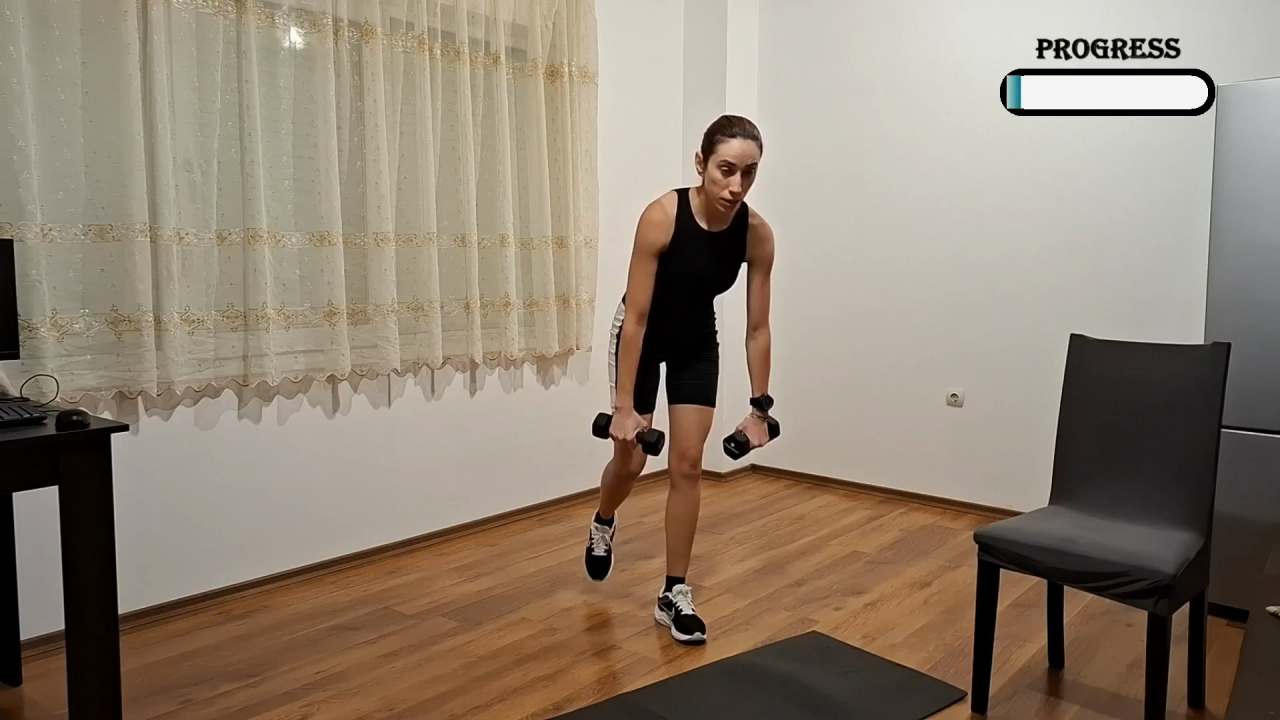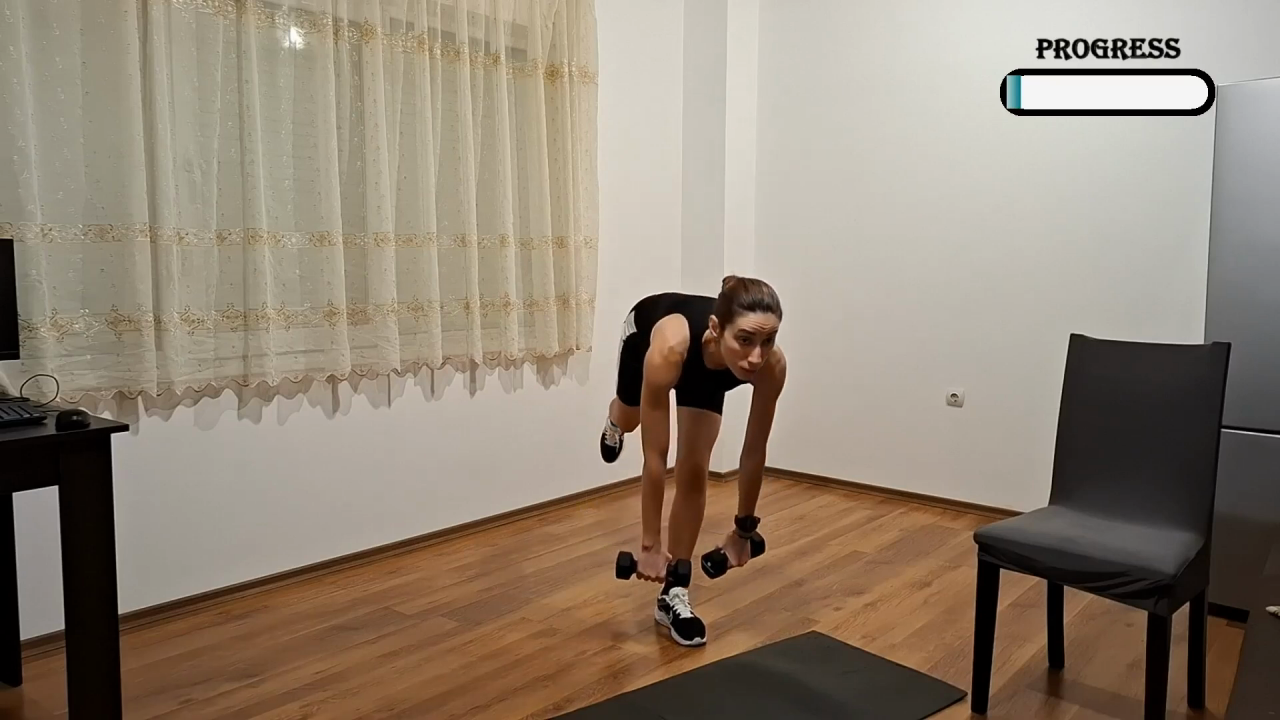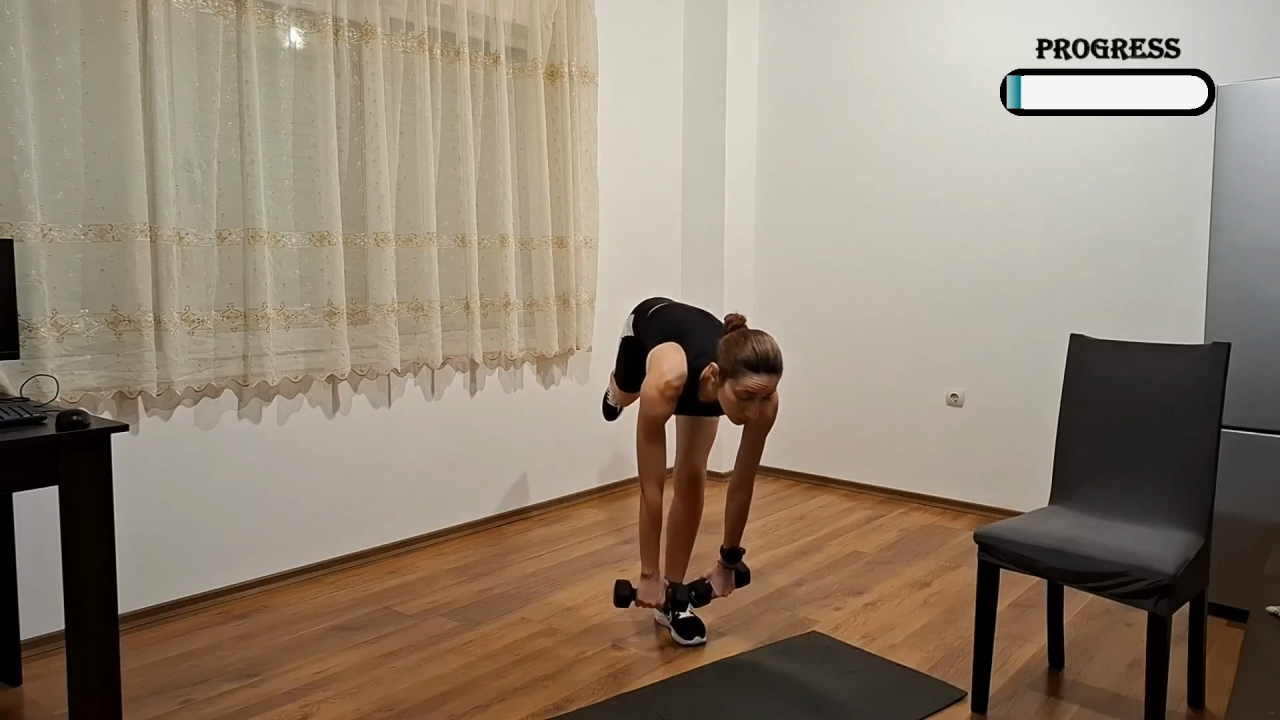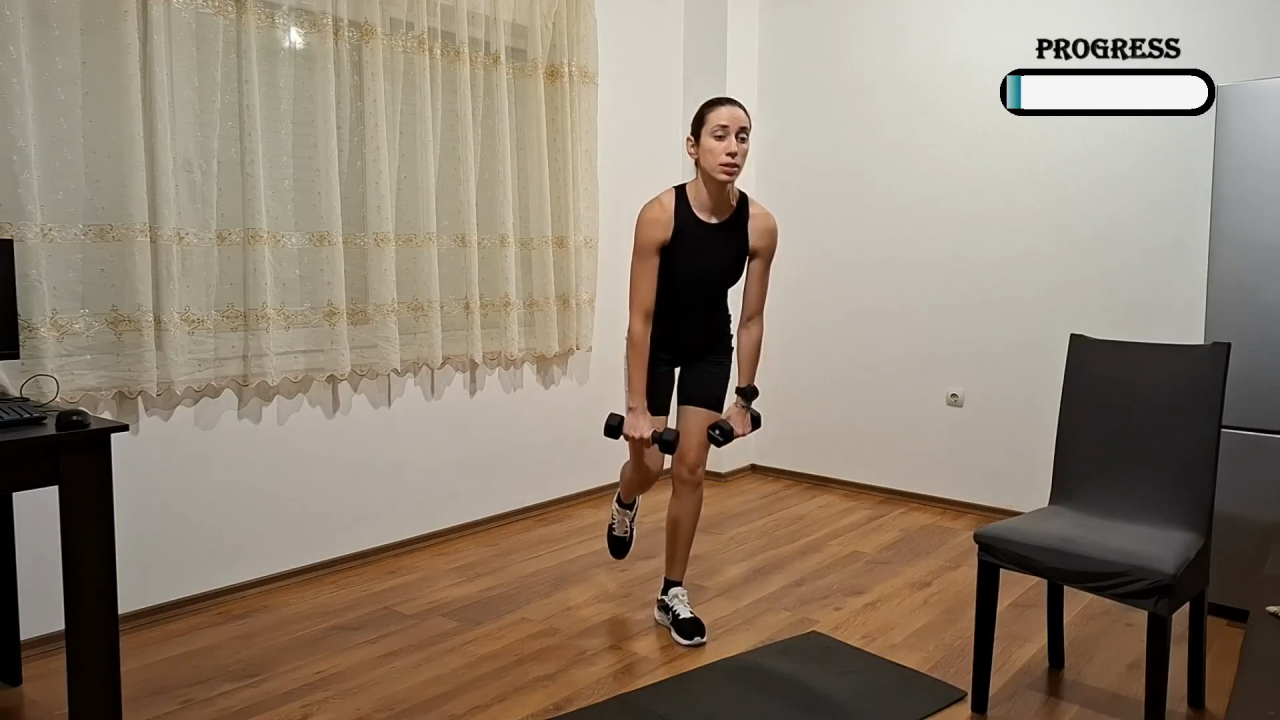
dt=1s
person 1, frame 1
left shoulder: (757, 233)
right shoulder: (662, 215)
left elbow: (758, 329)
right elbow: (635, 318)
left wrist: (759, 406)
right wrist: (623, 407)
left hip: (697, 342)
right hip: (644, 335)
left knee: (687, 463)
right knee: (632, 450)
left ankle: (674, 593)
right ankle: (604, 523)
person 1, frame 2
left shoulder: (772, 365)
right shoulder: (669, 348)
left elbow: (754, 452)
right elbow: (655, 458)
left wrist: (743, 530)
right wrist: (650, 545)
right hip: (644, 326)
left knee: (695, 470)
right knee: (629, 418)
left ankle: (673, 594)
right ankle: (615, 421)
person 1, frame 3
left shoulder: (763, 399)
right shoulder: (665, 381)
left elbow: (743, 482)
right elbow: (652, 488)
left wrist: (728, 561)
right wrist: (648, 575)
right hip: (649, 324)
left knee: (691, 476)
right knee: (624, 397)
left ankle: (674, 595)
right ankle: (617, 394)
person 1, frame 4
left shoulder: (760, 224)
right shoulder: (659, 214)
left elbow: (751, 319)
right elbow: (640, 318)
left wrist: (743, 397)
right wrist: (636, 406)
left hip: (710, 347)
right hip: (658, 344)
left knee: (690, 472)
right knee: (647, 464)
left ankle: (672, 596)
right ankle: (624, 504)
